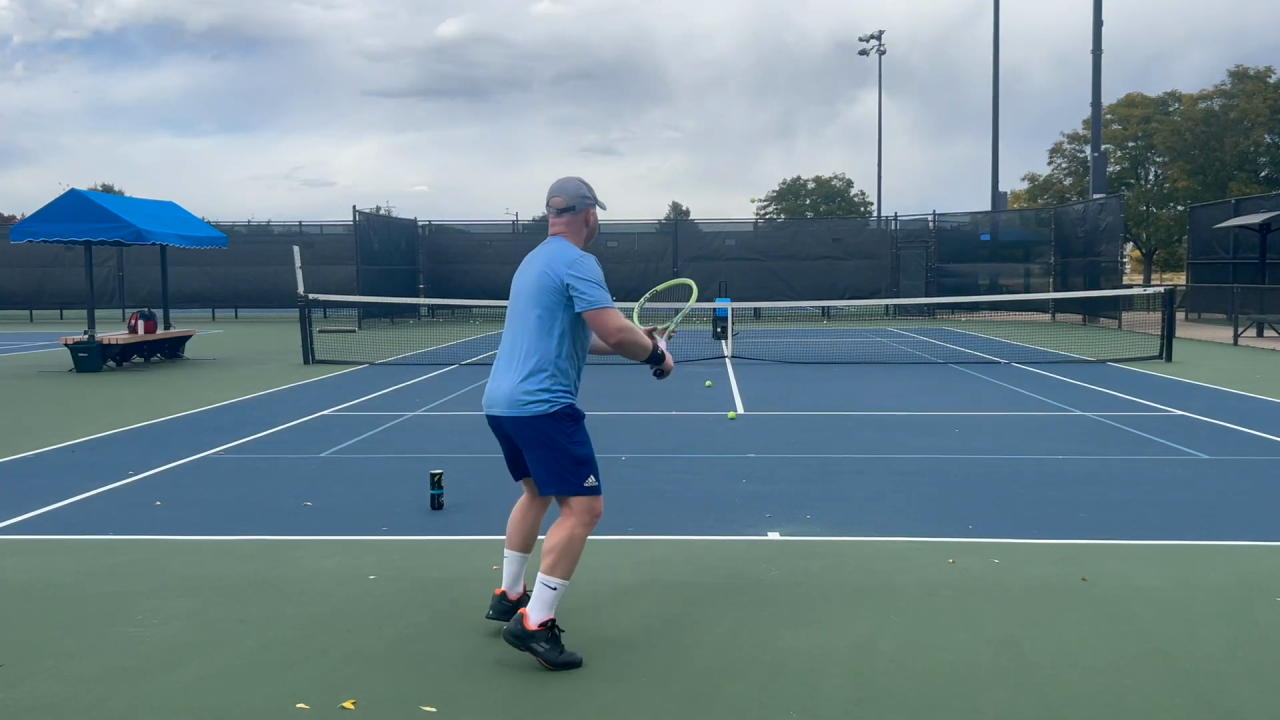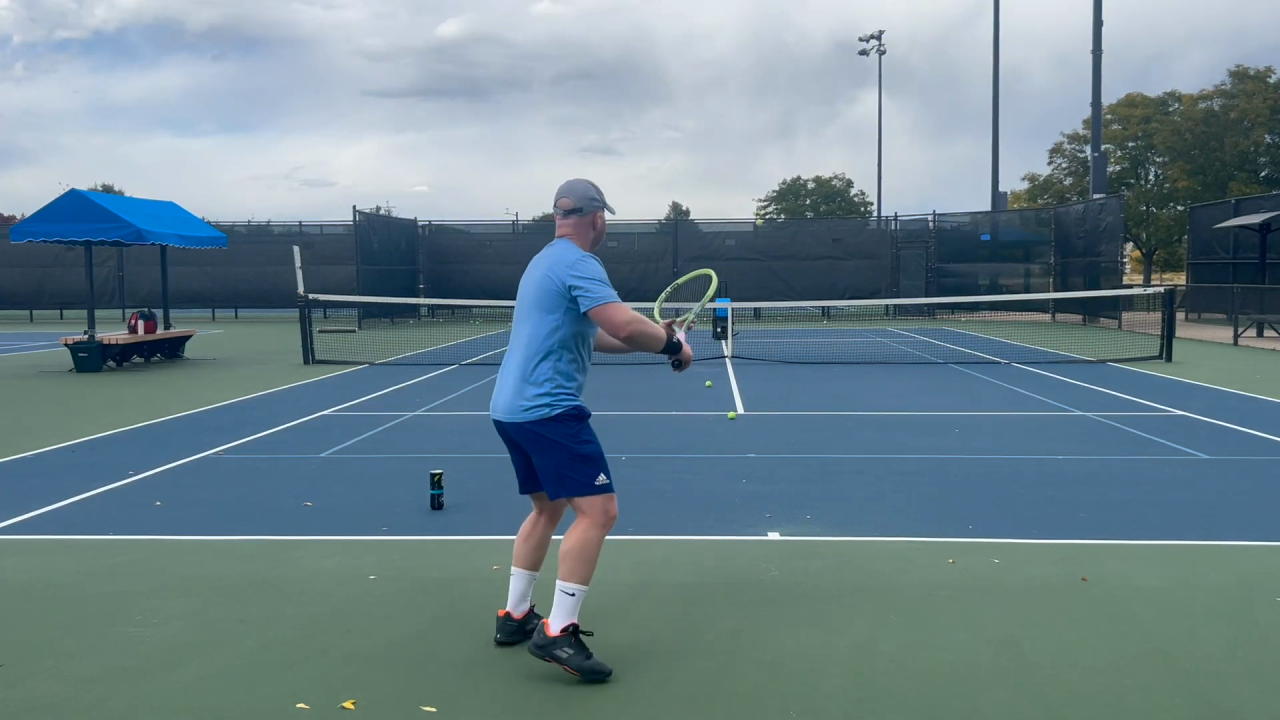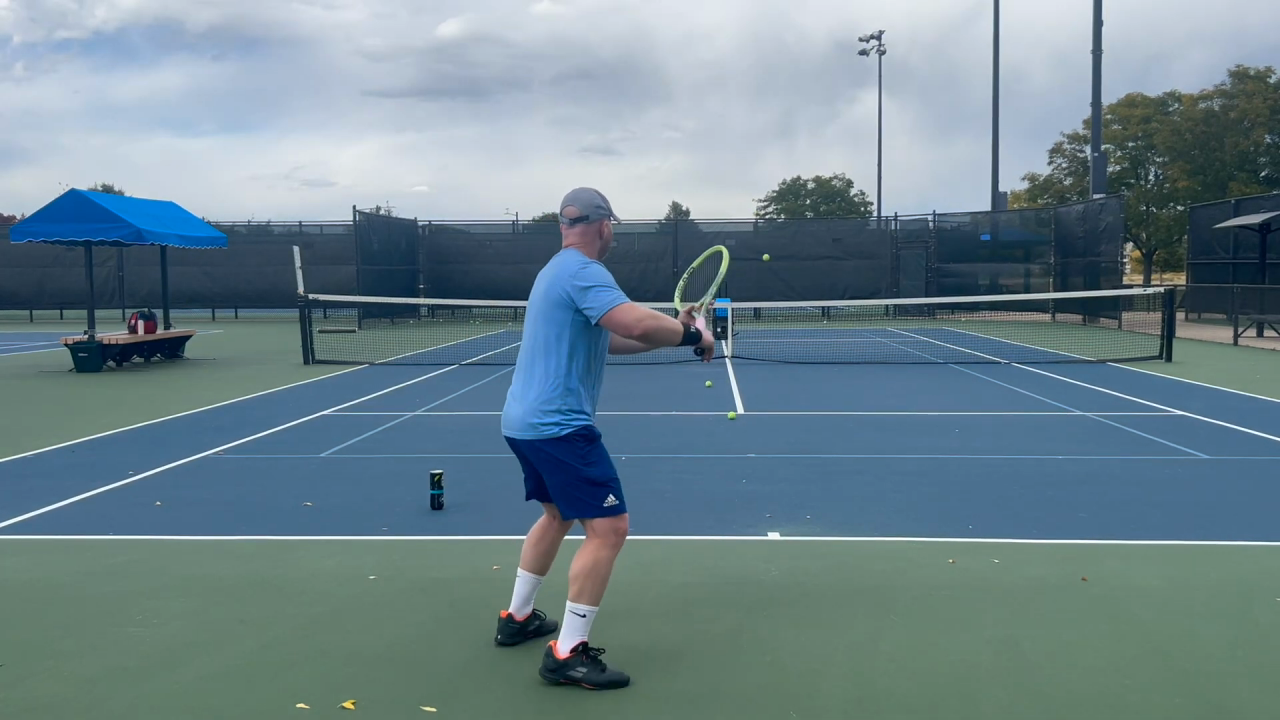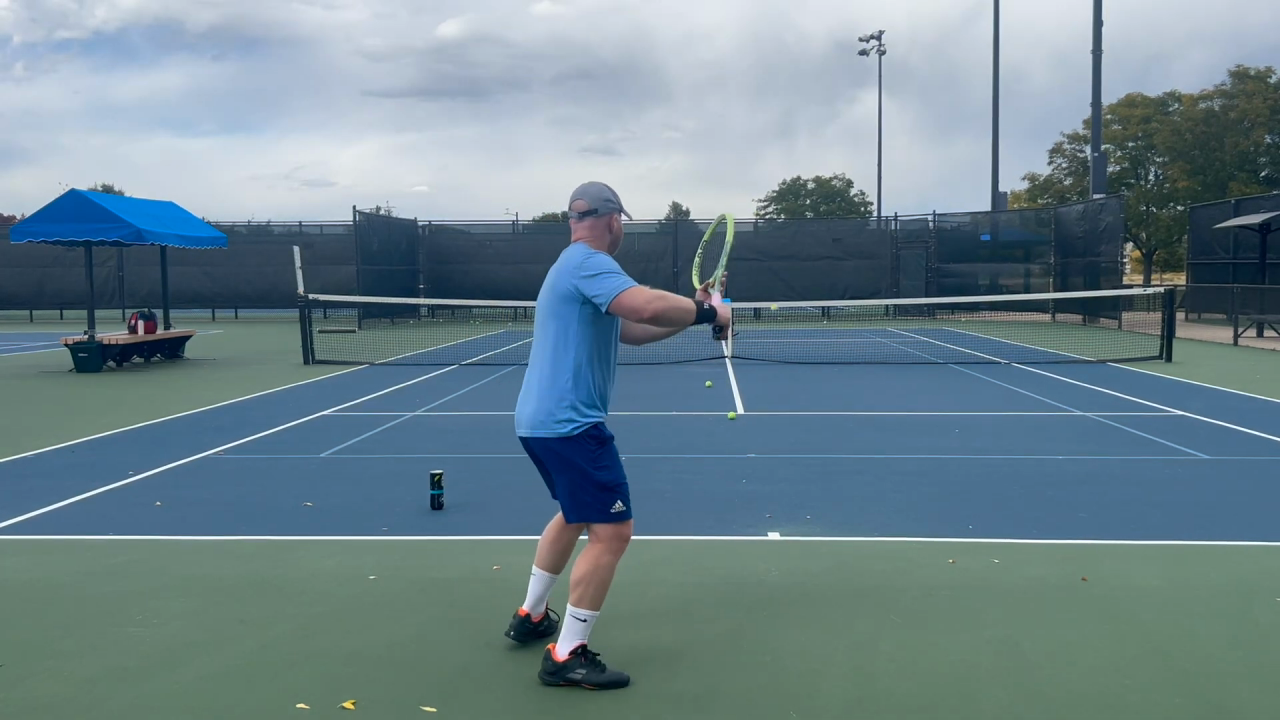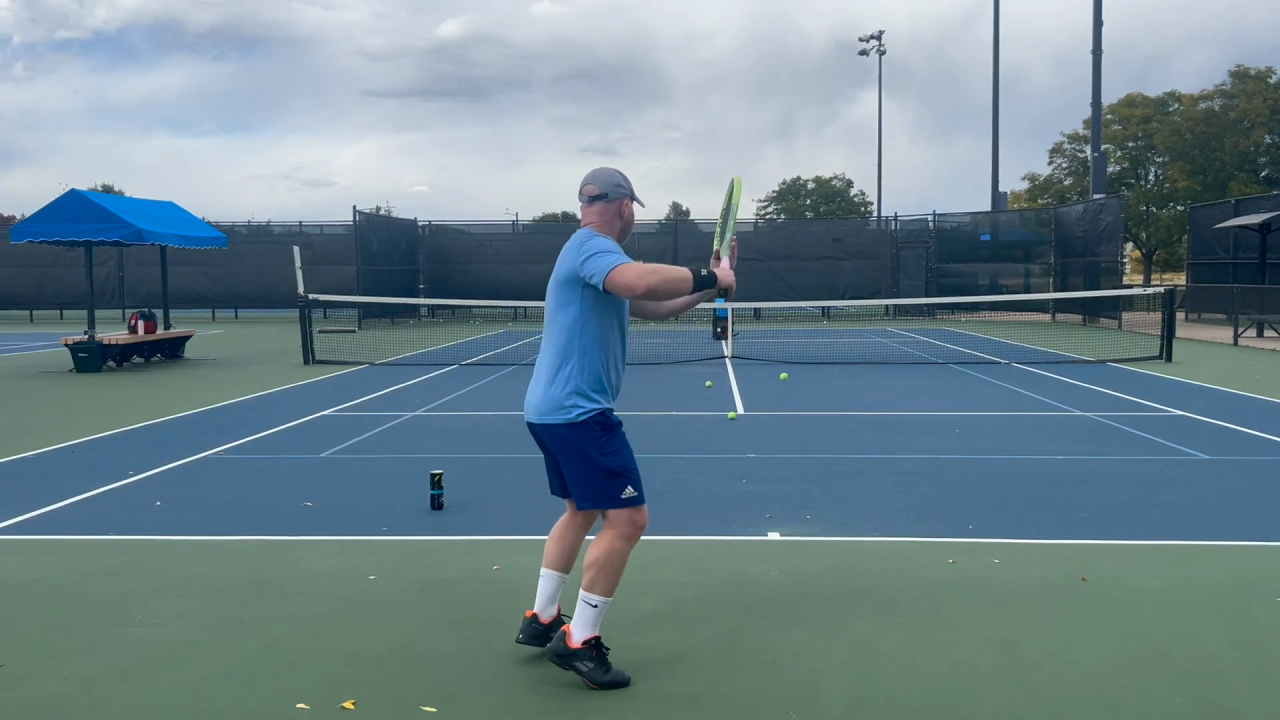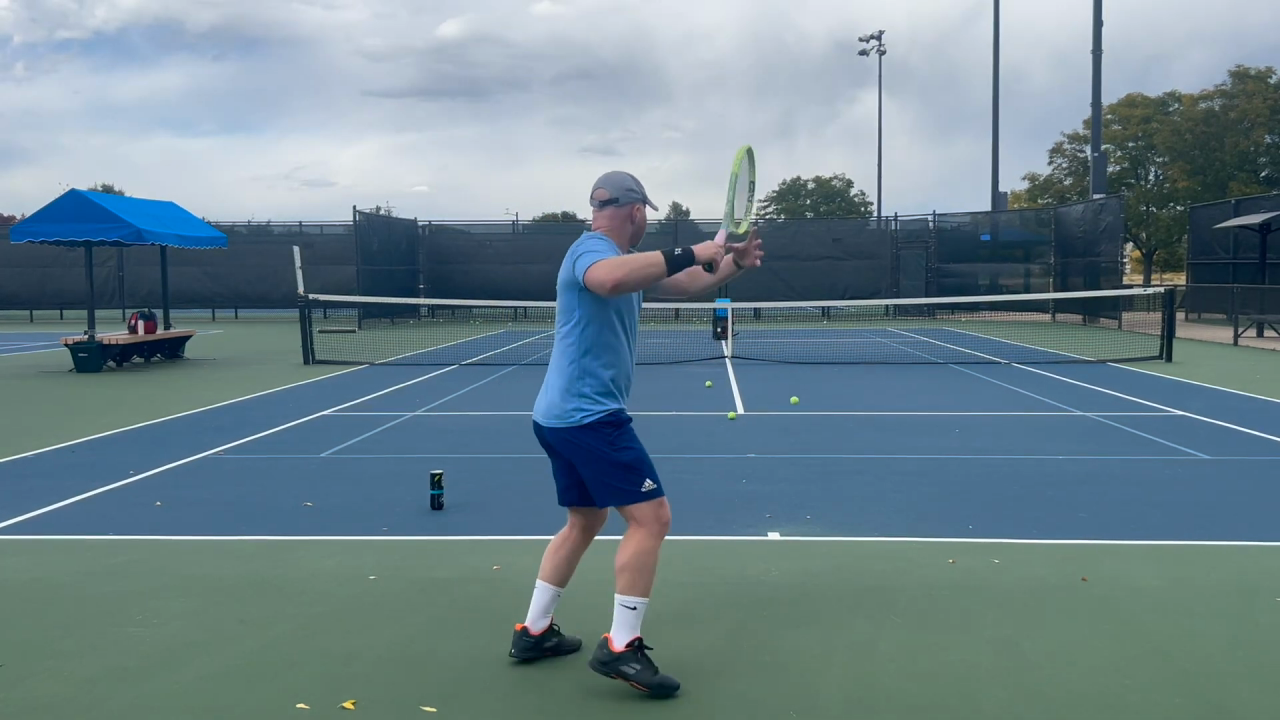
dt=0.1s
person 1, frame 1
left shoulder: (537, 261)
right shoulder: (576, 262)
right elbow: (614, 330)
left wrist: (632, 342)
right wrist: (654, 354)
left hip: (503, 403)
right hip: (542, 405)
left knee: (537, 493)
right knee: (583, 509)
left ankle: (509, 597)
right ankle: (535, 622)
person 1, frame 2
left shoulder: (544, 262)
right shoulder: (579, 264)
left elbow: (586, 336)
right elbow: (622, 324)
left wrist: (647, 338)
right wrist: (672, 344)
left hip: (511, 408)
right hip: (548, 409)
left knee: (547, 506)
right knee: (598, 511)
left ankle: (516, 615)
right ankle: (558, 631)
person 1, frame 3
left shoulder: (559, 274)
right shoulder: (582, 272)
left elbow: (614, 339)
right elbow: (634, 322)
left wrist: (671, 332)
right wrist: (691, 334)
left hip: (524, 423)
right hip: (558, 426)
left knee: (558, 512)
right knee: (608, 530)
left ankle: (517, 617)
right ankle: (567, 653)
person 1, frame 4
left shoulder: (571, 267)
right shoulder: (590, 264)
left elbow: (629, 330)
right elbow: (645, 306)
left wrist: (687, 314)
right wrist: (706, 311)
left hip: (538, 421)
right hip: (571, 425)
left knee: (575, 515)
right knee: (611, 534)
left ankle: (531, 615)
right ankle: (567, 654)
person 1, frame 5
left shoulder: (594, 254)
right shoulder: (591, 246)
left elbow: (655, 304)
right elbow: (641, 282)
left wrist: (705, 285)
right wrist: (707, 278)
left hip: (554, 411)
right hip: (579, 413)
left knee: (583, 511)
right knee: (624, 522)
left ankle: (541, 619)
right ankle: (577, 641)
person 1, frame 6
left shoulder: (606, 257)
right shoulder: (591, 249)
left elbow: (680, 283)
right elbow: (610, 281)
left wrist: (729, 260)
right wrist: (687, 253)
left hip: (563, 416)
right hip: (589, 416)
left knee: (585, 522)
right knee: (650, 518)
left ankle: (534, 631)
right ankle: (622, 646)
